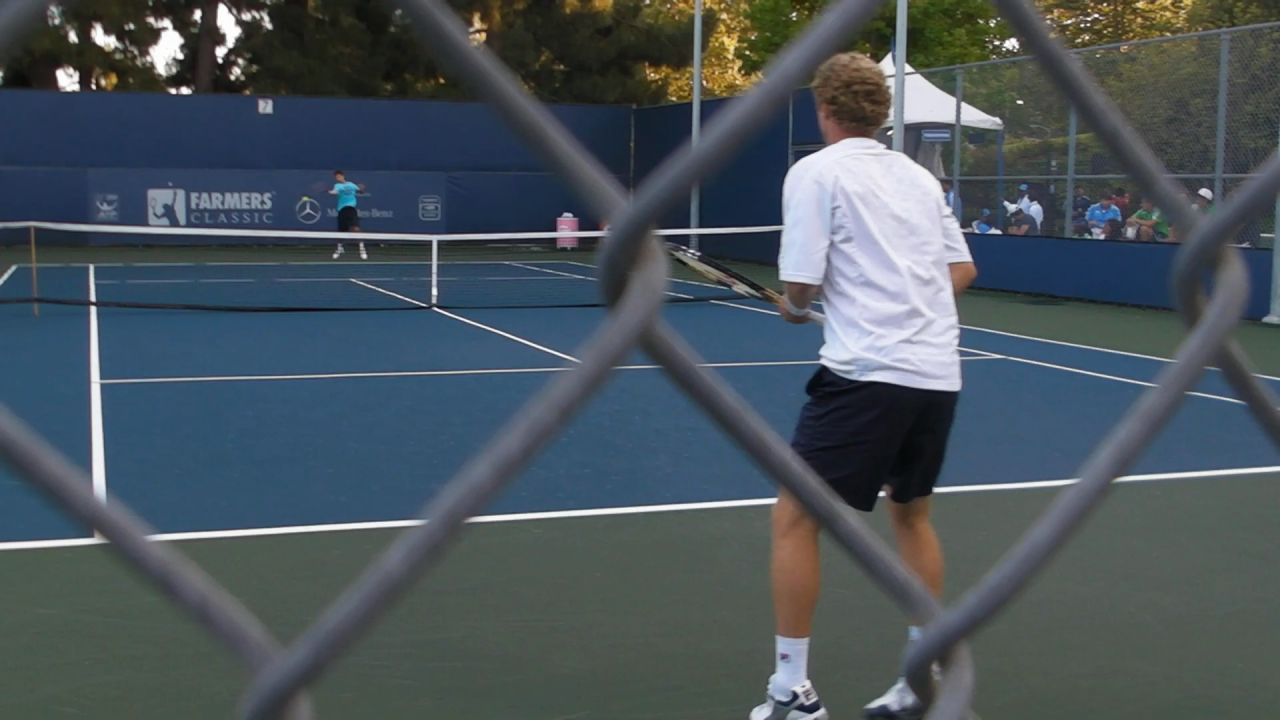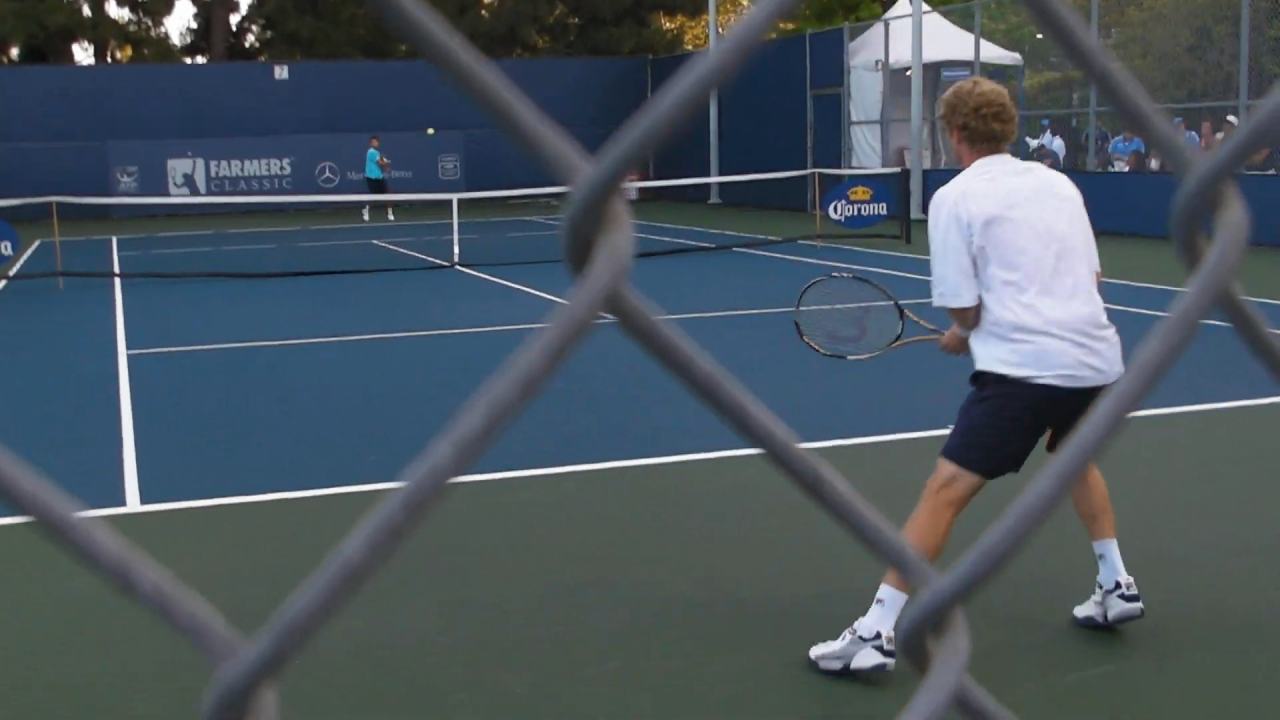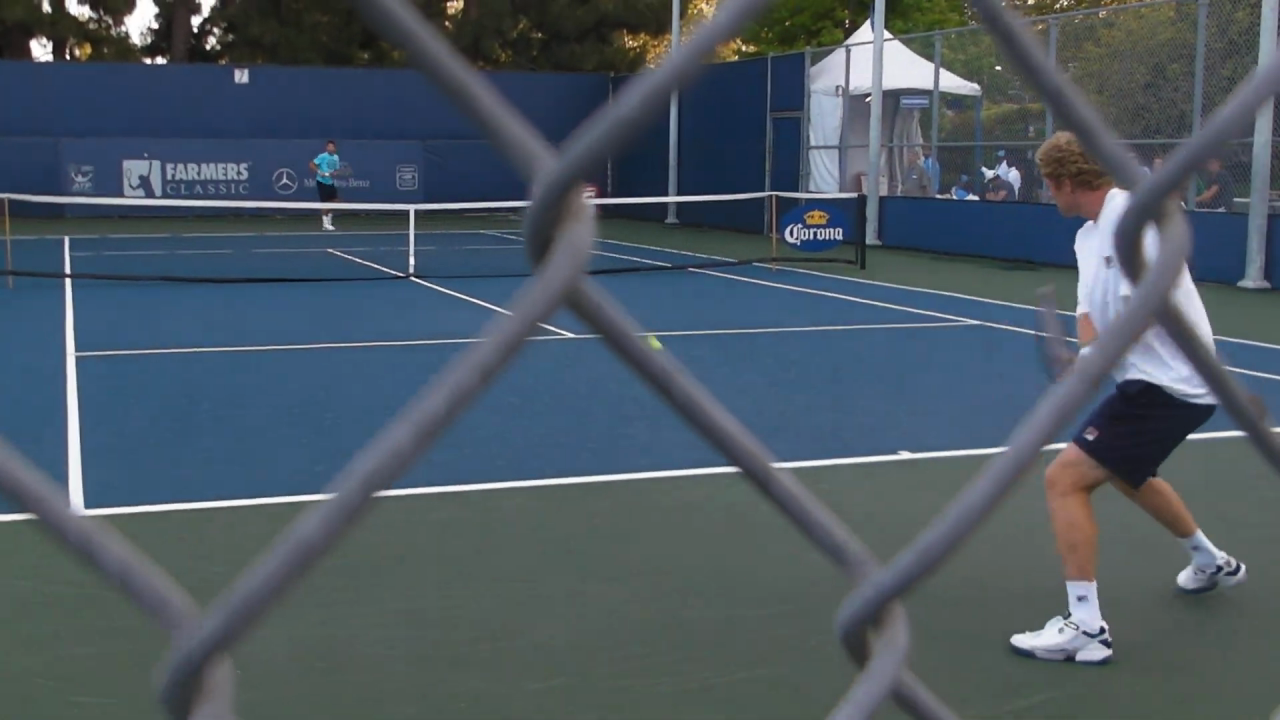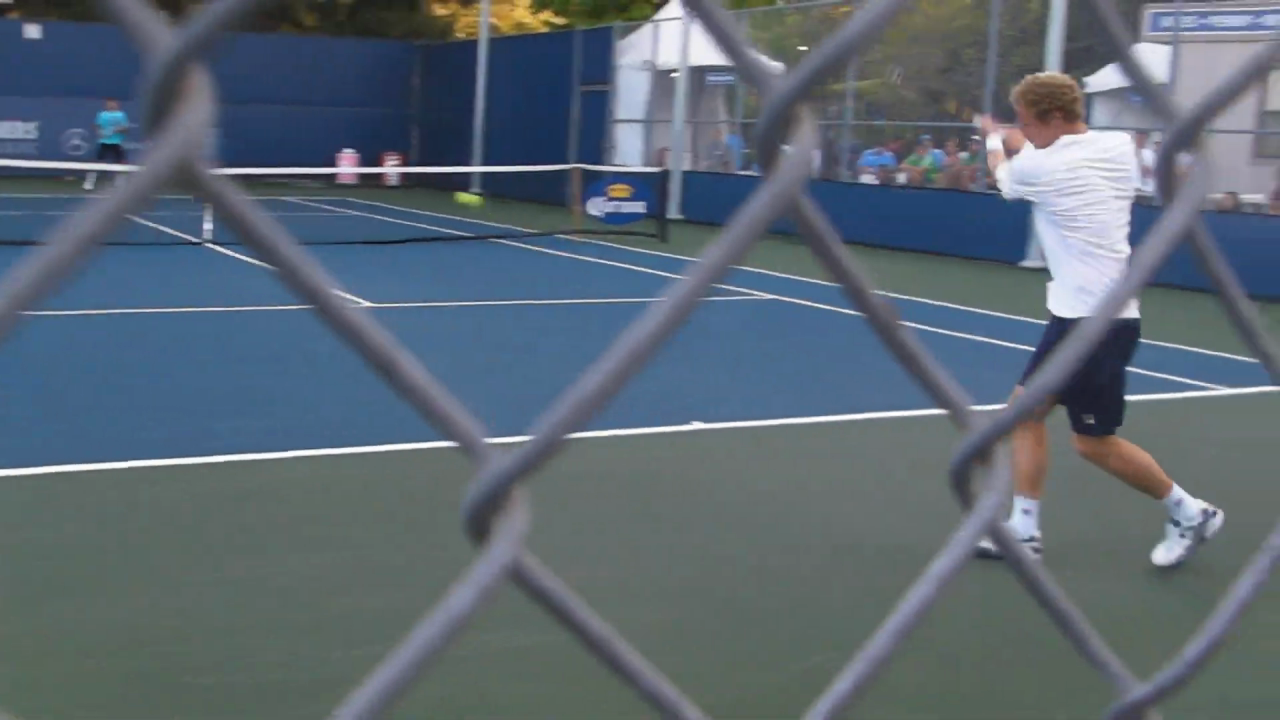
dt=0.4s
person 1, frame 1
left shoulder: (813, 173)
right shoulder: (921, 177)
left elbow: (800, 284)
right elbow: (962, 271)
left wrist: (792, 307)
left hip: (866, 375)
right hip: (937, 374)
left knee: (794, 518)
right knee: (913, 514)
person 1, frame 2
left shoulder: (953, 200)
right shoulder: (1060, 184)
left elbow: (964, 310)
right elbow: (1089, 274)
left wrist: (959, 338)
left hip: (1021, 370)
right hip: (1099, 364)
left knee: (944, 494)
left ankle: (876, 633)
right ankle: (1116, 583)
person 1, frame 3
left shoulder: (1130, 212)
right shoulder: (1090, 235)
right elbow: (1091, 312)
right wrist: (1084, 359)
left hip: (1167, 384)
right hip: (1152, 377)
left knee: (1063, 481)
right knee: (1127, 472)
left ankle: (1084, 626)
right ankle: (1215, 561)
person 1, frame 4
left shoulder: (1037, 166)
right shoulder: (1116, 149)
left elbow: (1005, 178)
left wrist: (994, 140)
left hip: (1091, 319)
right hip: (1079, 314)
left knee: (1096, 443)
right knee: (1027, 410)
left ankle: (1191, 515)
right ankle: (1022, 529)
